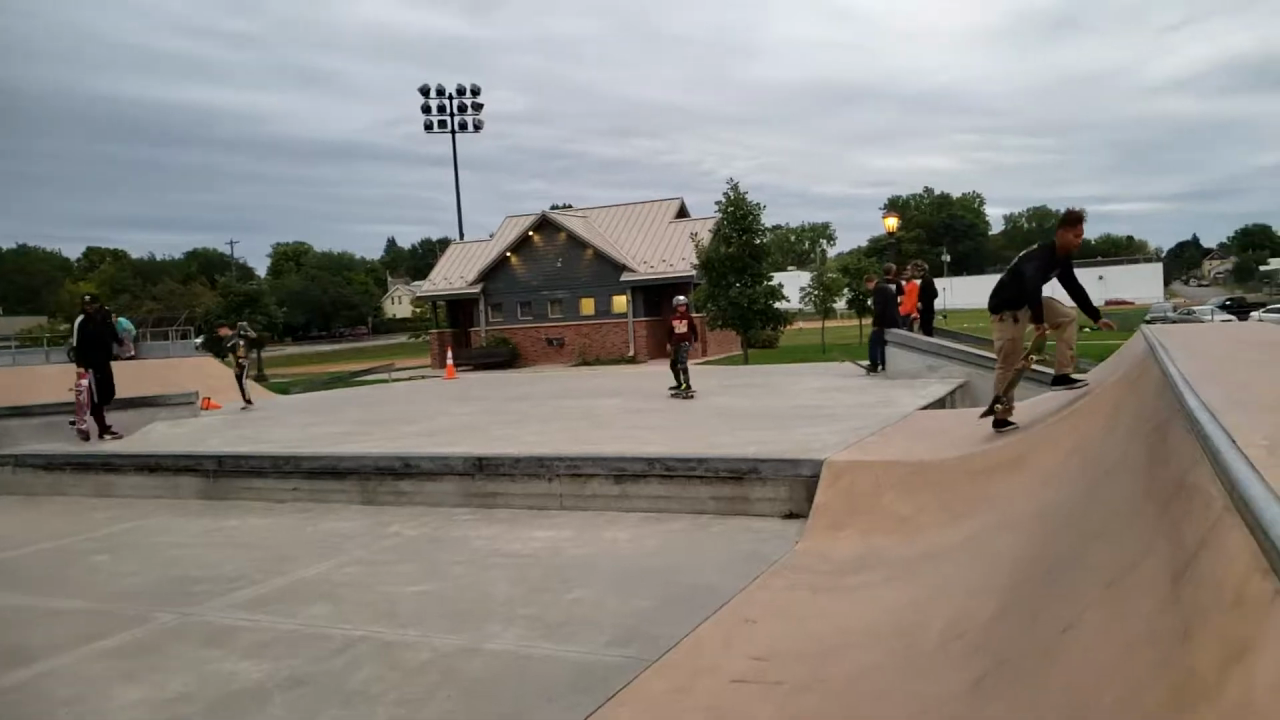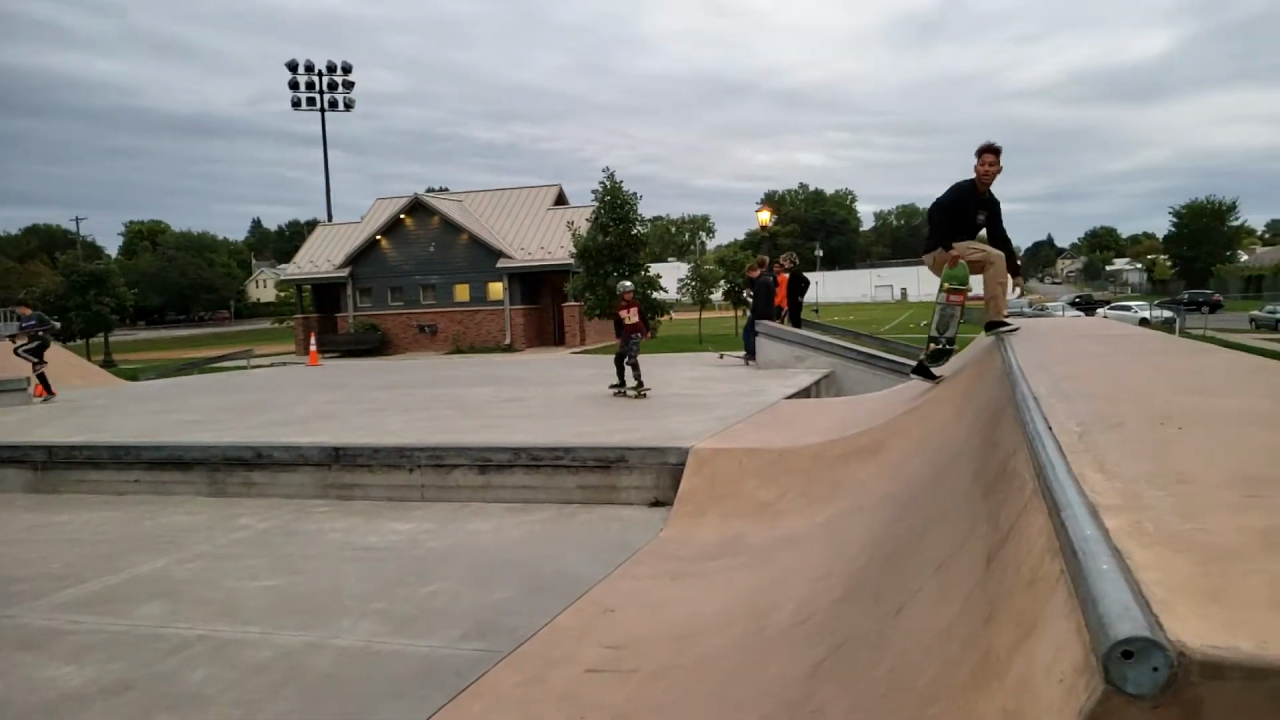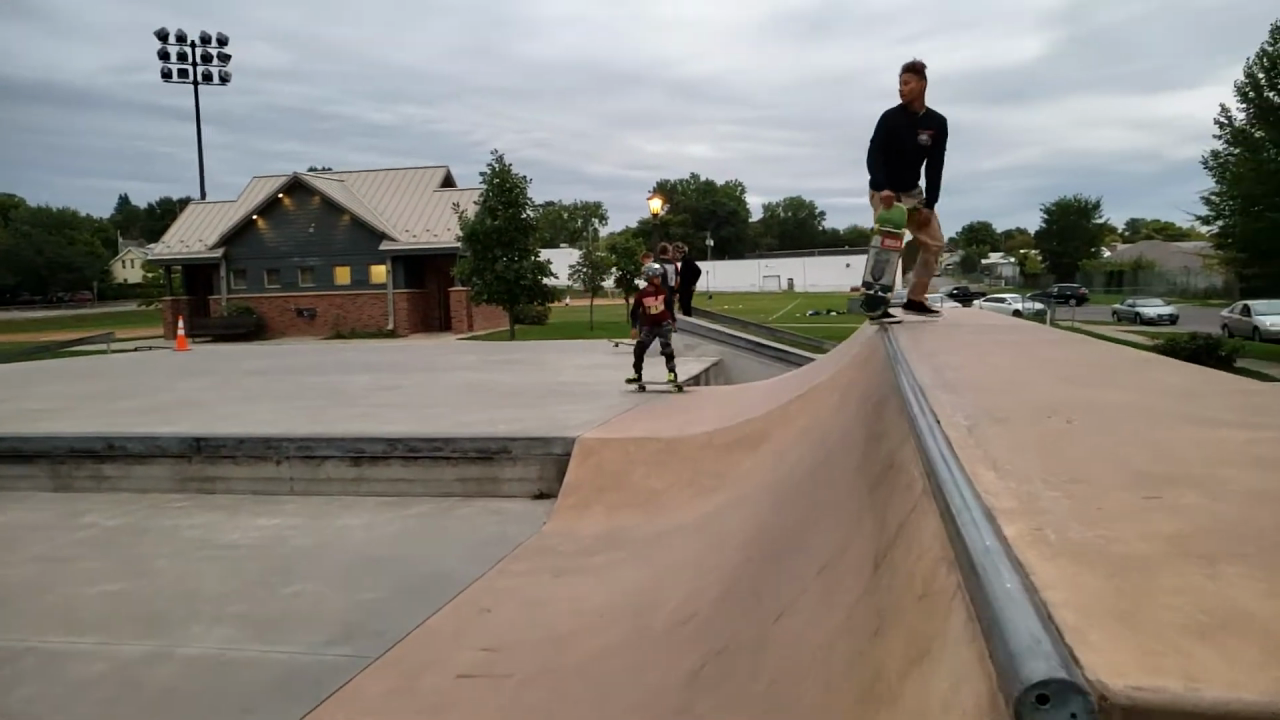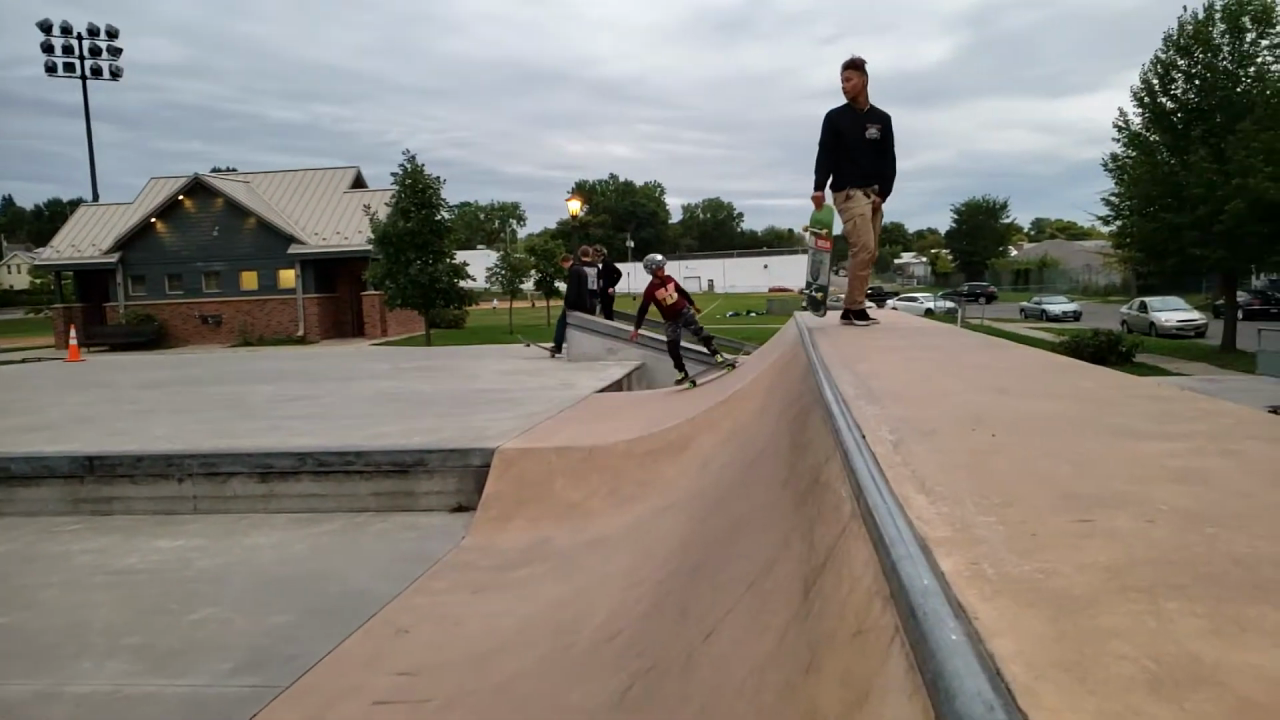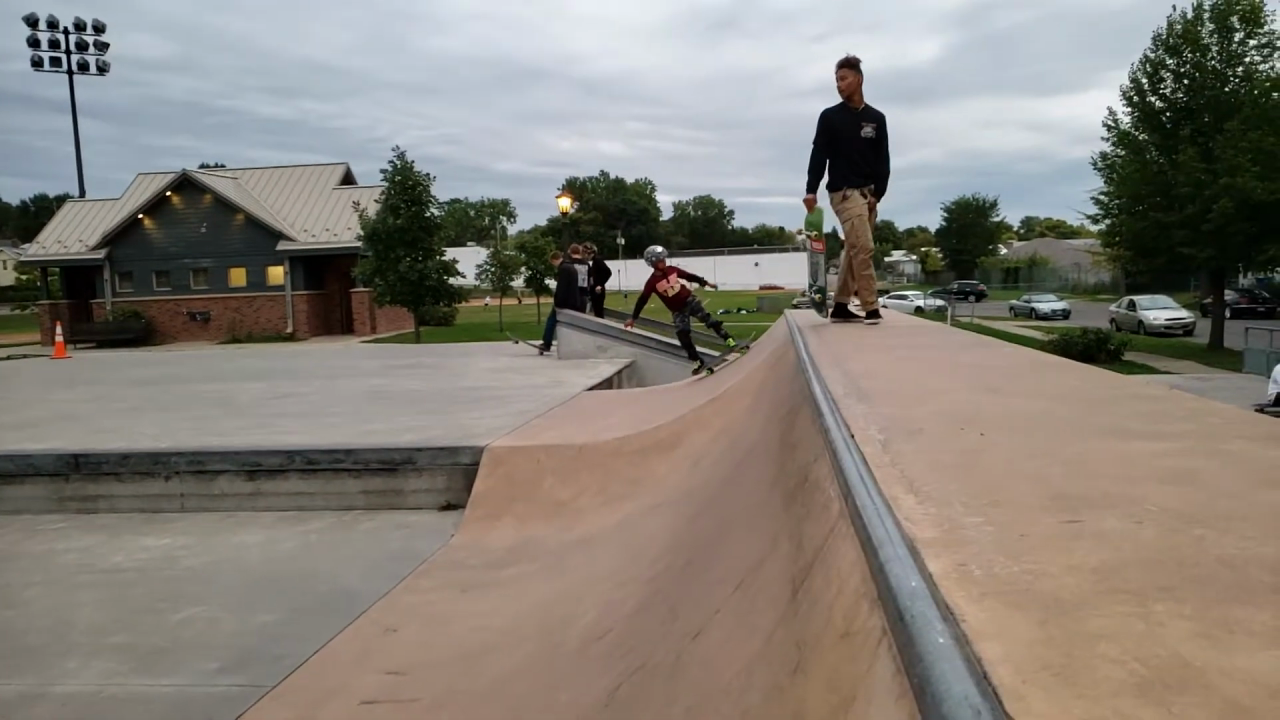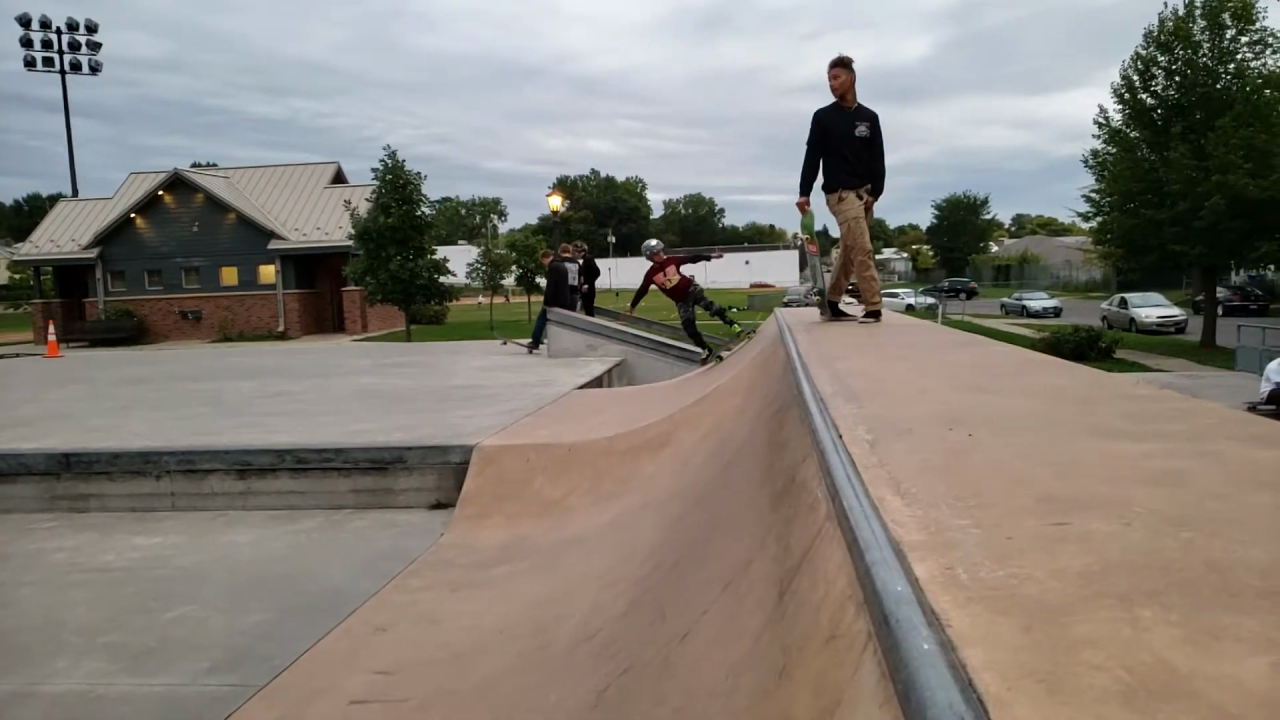
dt=0.7s
person 1, frame 1
left shoulder: (1063, 257)
right shoulder: (1041, 256)
left elbow: (1074, 288)
right elbow: (1029, 284)
left wrist: (1096, 317)
right wrist: (1037, 320)
left hip: (1028, 303)
right hip: (1006, 307)
left knee: (1068, 317)
right knee: (1008, 363)
left ankle: (1063, 375)
right ankle: (1001, 416)
person 1, frame 2
left shoulder: (992, 204)
right shoulder: (962, 191)
left elbow: (1002, 239)
right elbow: (934, 214)
left wrist: (1015, 274)
right wrist: (947, 248)
right hip: (938, 251)
right knee: (995, 259)
right ankle: (994, 320)
person 1, frame 3
left shoulder: (937, 123)
right shoulder: (890, 118)
left elbow: (936, 165)
right elbow: (874, 156)
left wrist: (930, 204)
right wrist: (883, 188)
left hip: (914, 193)
right hip: (886, 194)
left knee: (934, 243)
left ankle: (915, 299)
person 1, frame 4
left shoulder: (882, 119)
right shoulder: (835, 118)
left elbow: (889, 161)
right elbow: (825, 156)
left wrist: (883, 194)
right wrist: (819, 188)
left hip: (874, 193)
right hip: (848, 193)
left knee: (869, 253)
right knee: (863, 248)
left ankle: (850, 309)
right ankle: (857, 306)
person 1, frame 5
left shoulder: (876, 118)
right shoulder: (830, 117)
left elbow: (883, 160)
right elbow: (818, 156)
left wrist: (878, 193)
right wrist: (811, 190)
left hip: (869, 193)
right hip: (844, 193)
left knee: (854, 251)
right knee: (863, 248)
left ankle: (841, 306)
right ankle: (871, 308)
person 1, frame 6
left shoulder: (870, 117)
right shoulder: (823, 117)
left elbow: (878, 159)
right elbow: (812, 157)
left wrist: (875, 192)
right wrist: (804, 192)
left hip: (865, 193)
right hip: (840, 193)
left knee: (849, 251)
right knee: (862, 250)
left ankle: (831, 304)
right ankle: (873, 307)
